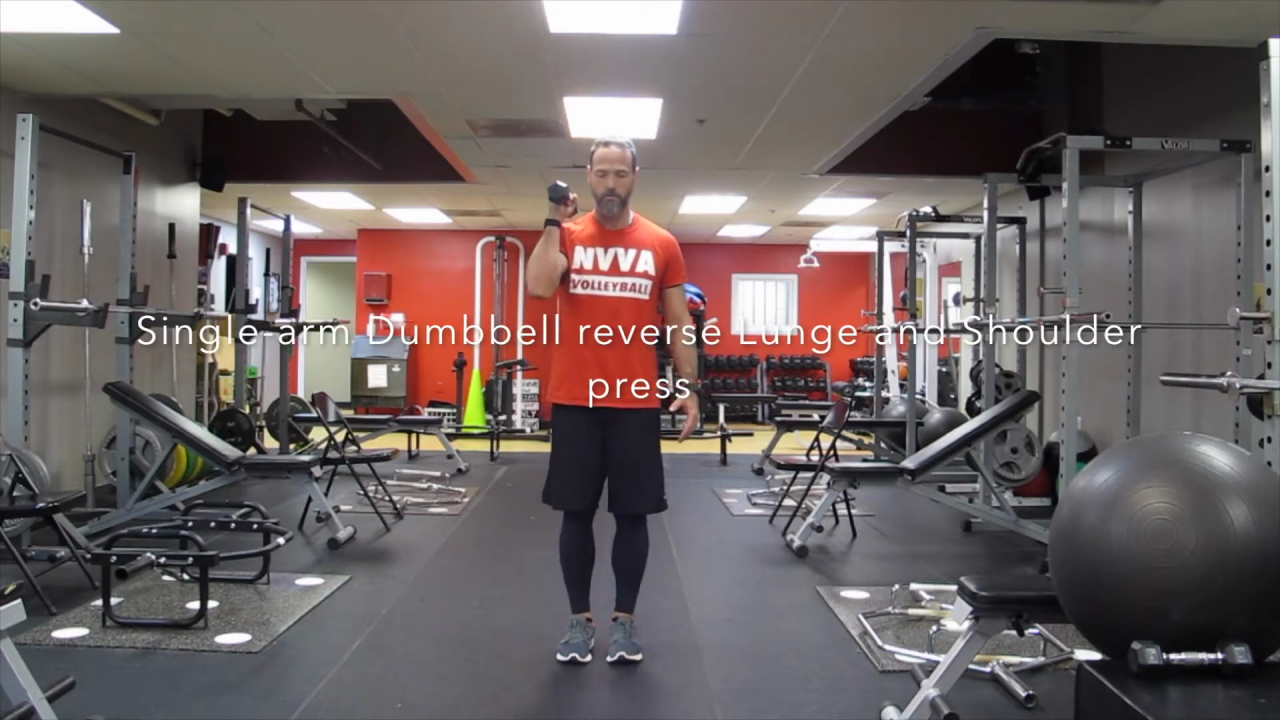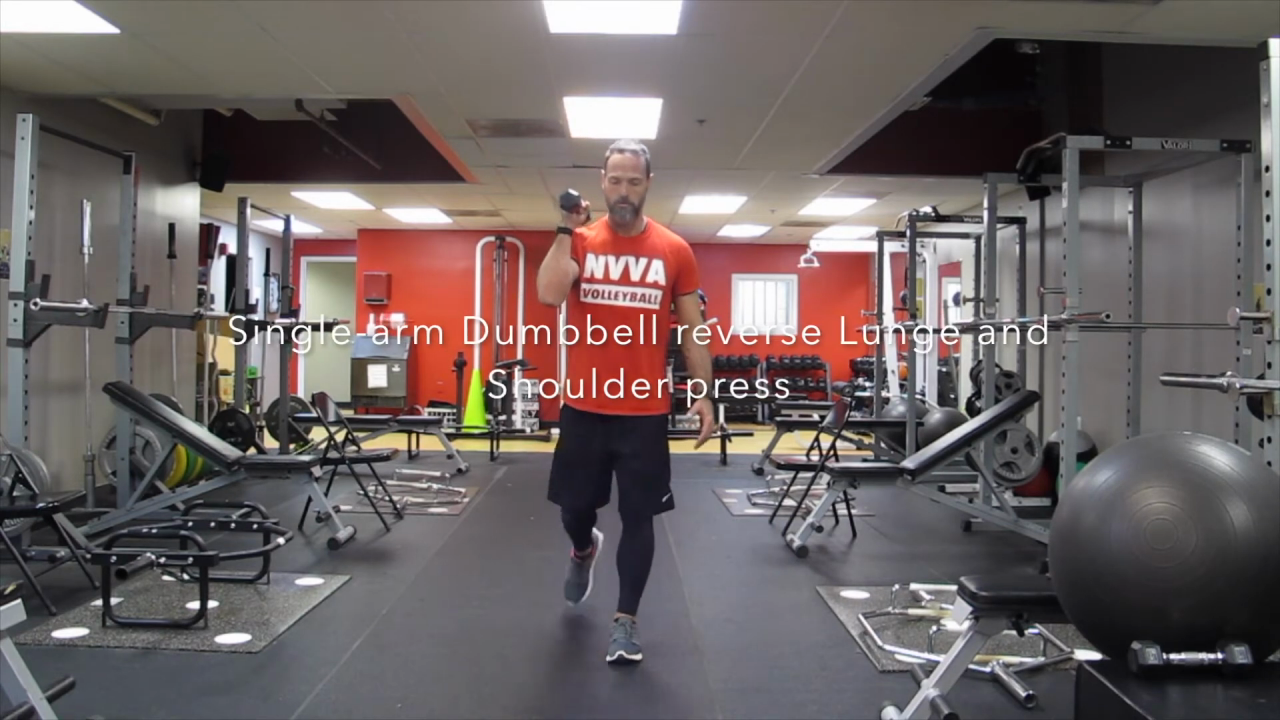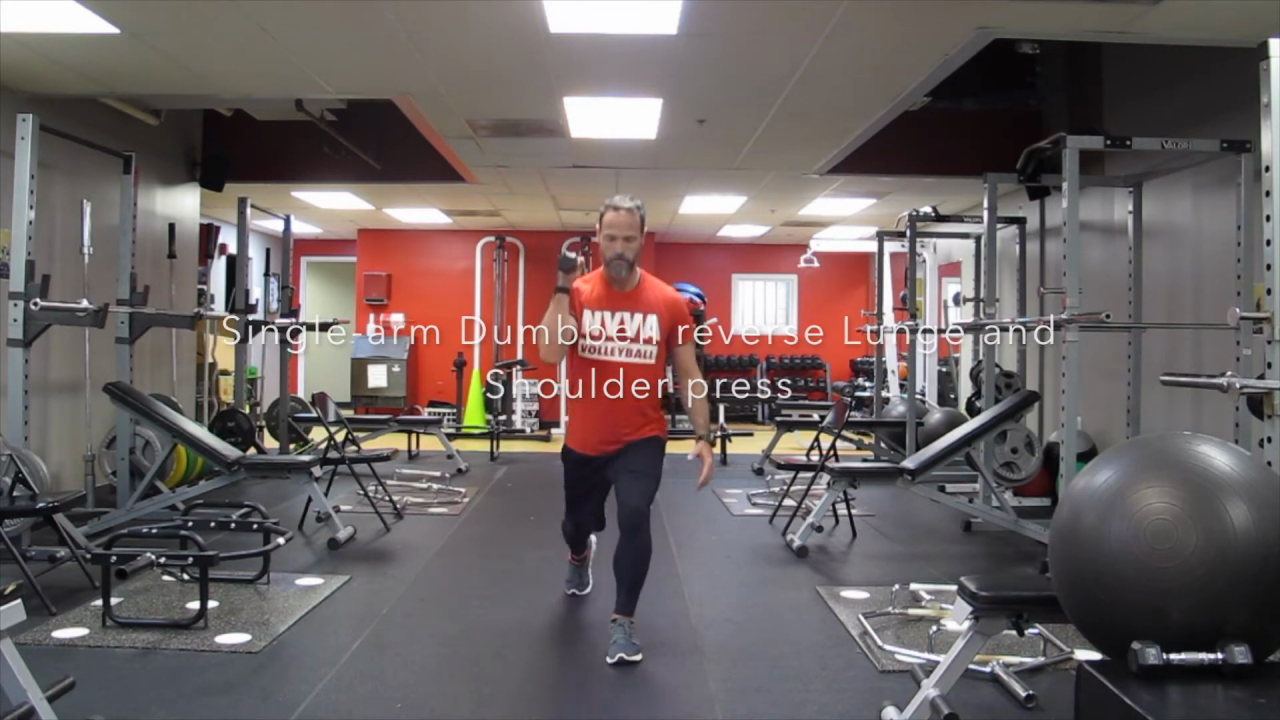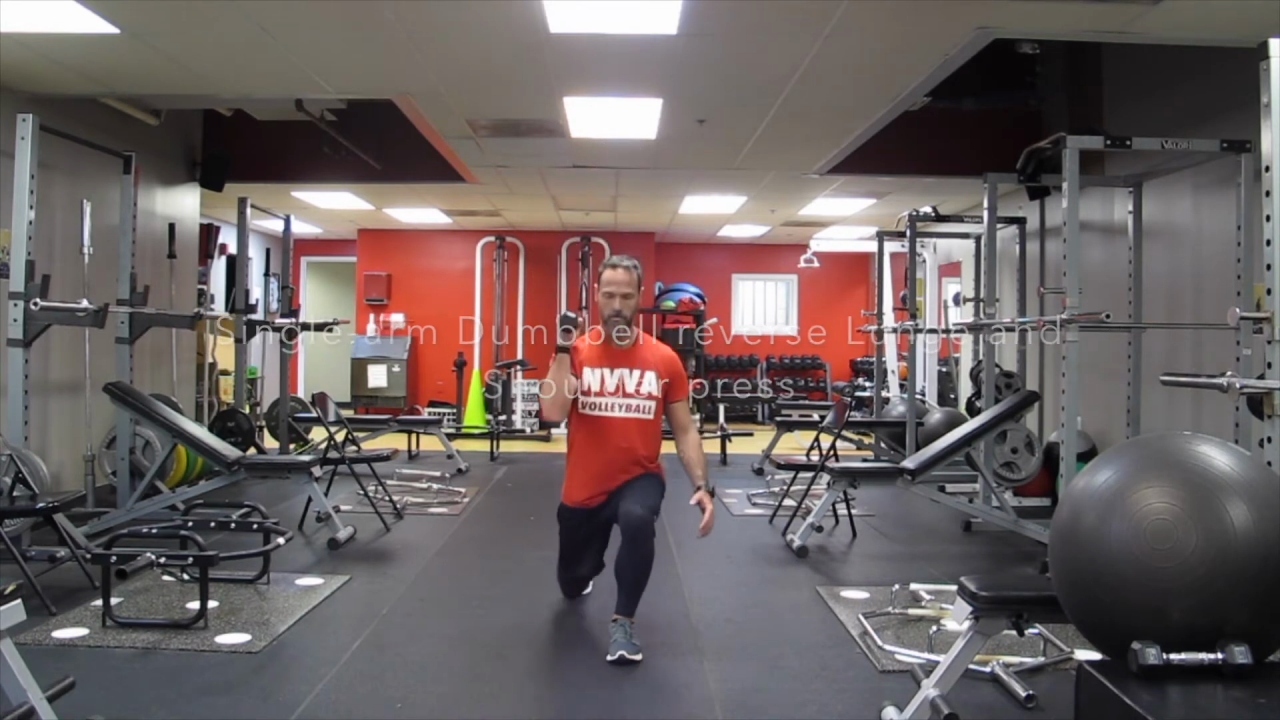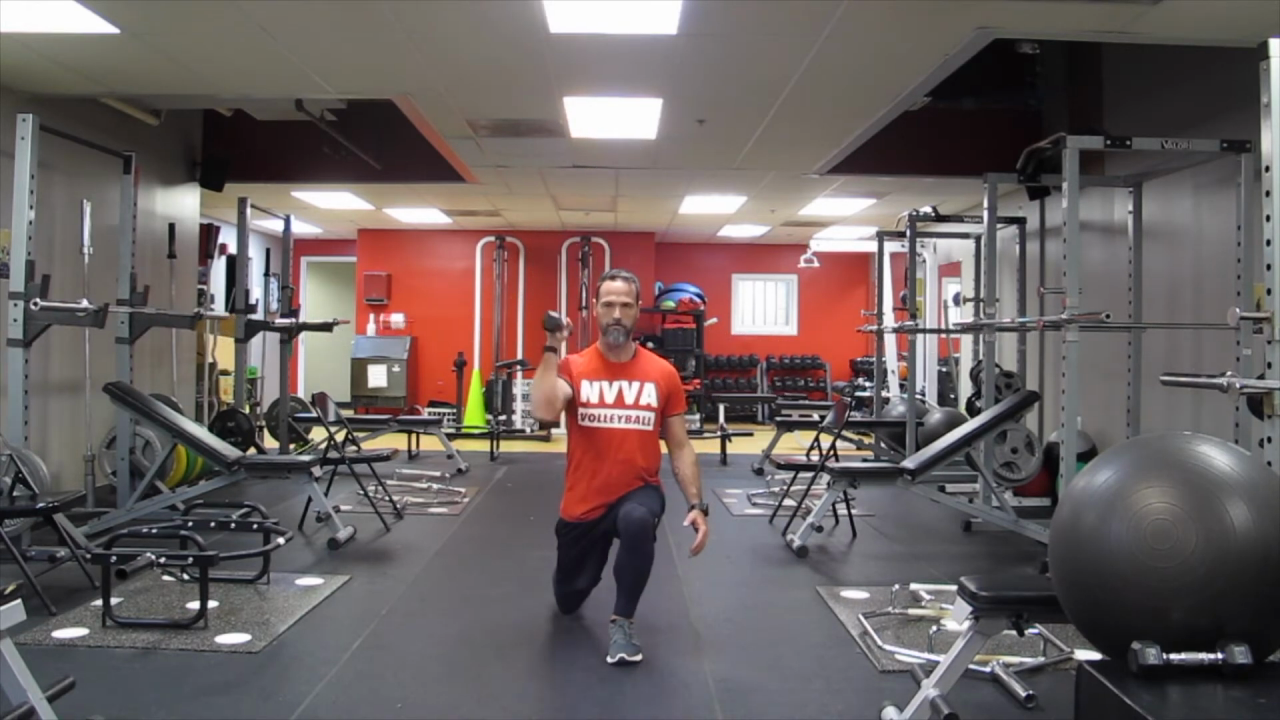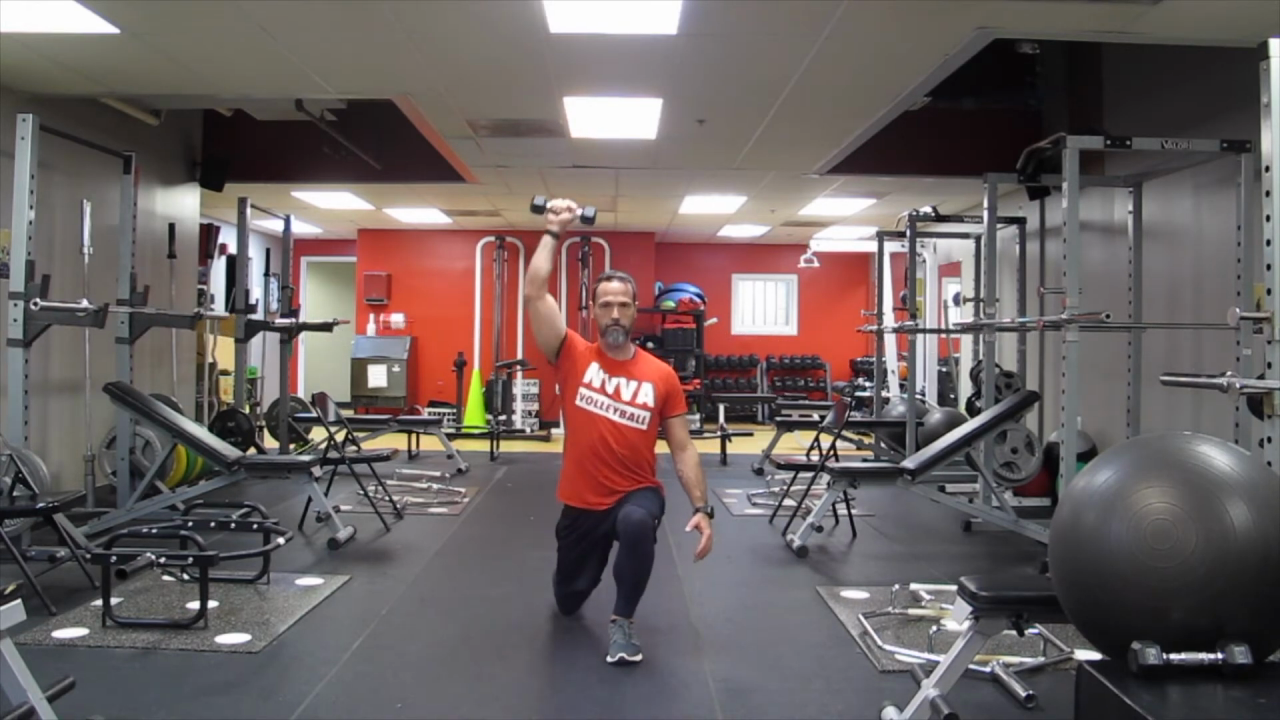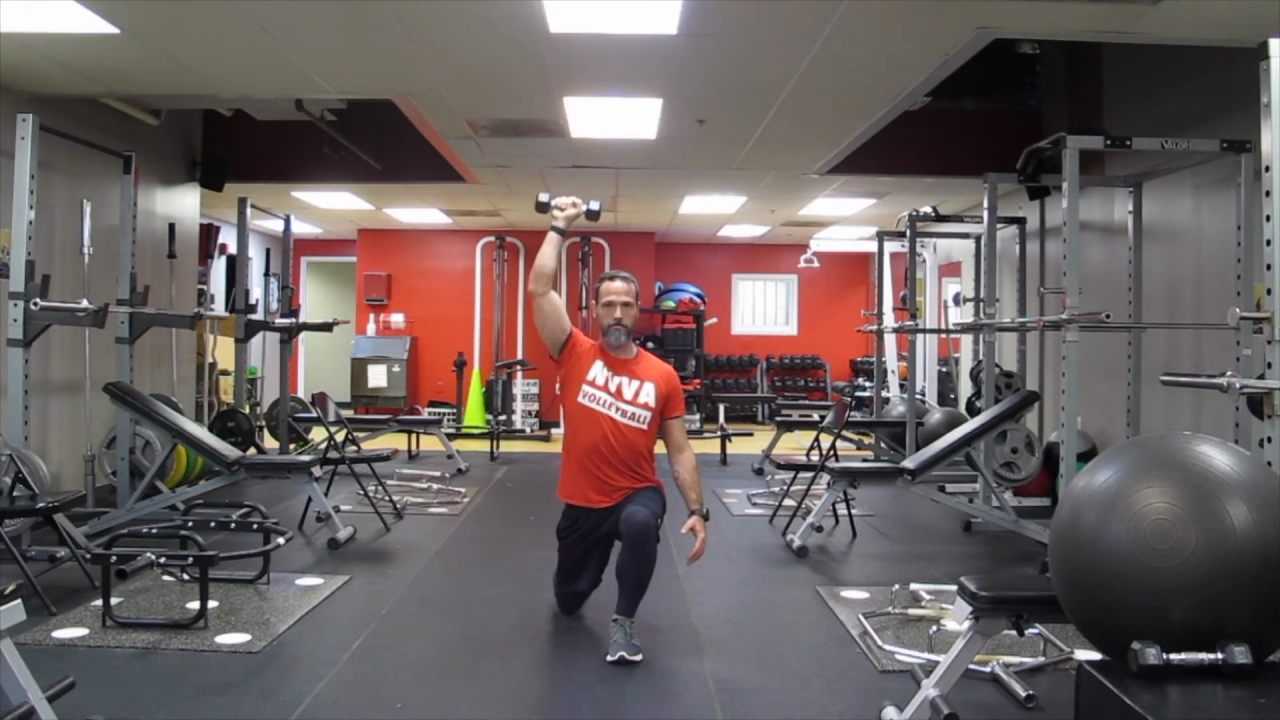
dt=0.4s
person 1, frame 1
left shoulder: (661, 244)
right shoulder: (566, 234)
left elbow: (678, 322)
right elbow: (538, 287)
left wrist: (688, 387)
right wrist: (555, 223)
left hip: (637, 402)
right hip: (574, 399)
left knee: (632, 513)
right knee: (575, 512)
left ankle: (623, 620)
right ankle: (580, 619)
person 1, frame 2
left shoulder: (675, 250)
right shoulder: (579, 241)
left elbow: (693, 328)
right elbow: (548, 295)
left wrist: (704, 393)
right wrist: (567, 230)
left hip: (645, 408)
right hip: (585, 403)
left knee: (637, 515)
right knee: (575, 504)
left ankle: (624, 620)
right ankle: (583, 551)
person 1, frame 3
left shoulder: (668, 301)
right shoulder: (577, 293)
left elbow: (689, 374)
right elbow: (549, 352)
left wrist: (703, 436)
right wrist: (563, 288)
left hip: (641, 438)
right hip: (585, 441)
left knee: (634, 516)
right knee: (578, 524)
left ankle: (623, 621)
right ankle: (581, 555)
person 1, frame 4
left shoulder: (664, 359)
right shoulder: (575, 351)
left elbow: (684, 430)
right elbow: (553, 412)
left wrist: (701, 486)
right wrist: (564, 349)
left hip: (640, 477)
right hip: (584, 488)
left knee: (637, 521)
right knee: (572, 583)
left ankle: (623, 622)
right ankle: (585, 571)
person 1, frame 5
left shoulder: (663, 374)
right shoulder: (573, 367)
left elbow: (680, 447)
right elbow: (543, 413)
left wrist: (696, 505)
right wrist: (552, 349)
left hip: (639, 491)
right hip: (583, 502)
left knee: (637, 522)
right knee: (568, 601)
left ankle: (622, 623)
right ankle: (592, 569)
person 1, frame 6
left shoulder: (662, 376)
right shoulder: (573, 357)
left elbow: (683, 449)
right elbow: (533, 294)
left wrist: (702, 509)
right wrist: (552, 232)
left hip: (638, 493)
right hip: (582, 504)
left knee: (636, 523)
right knee: (567, 602)
left ankle: (622, 622)
right ankle: (589, 569)
person 1, frame 7
left shoulder: (662, 375)
right shoulder: (575, 356)
left elbow: (680, 451)
right elbow: (539, 290)
left wrist: (697, 510)
right wrist: (559, 226)
left hip: (638, 493)
right hip: (582, 502)
left knee: (640, 525)
right knee: (568, 602)
left ankle: (623, 622)
right ankle: (593, 567)
